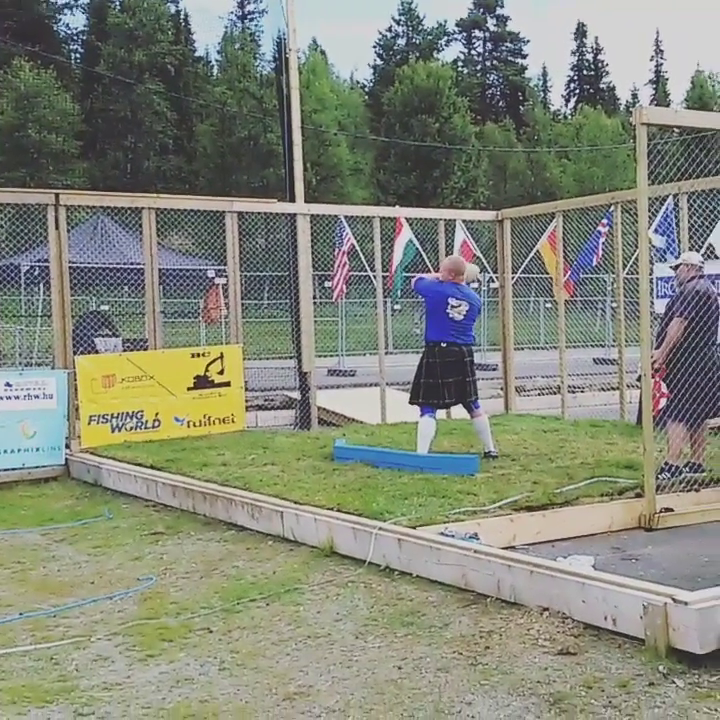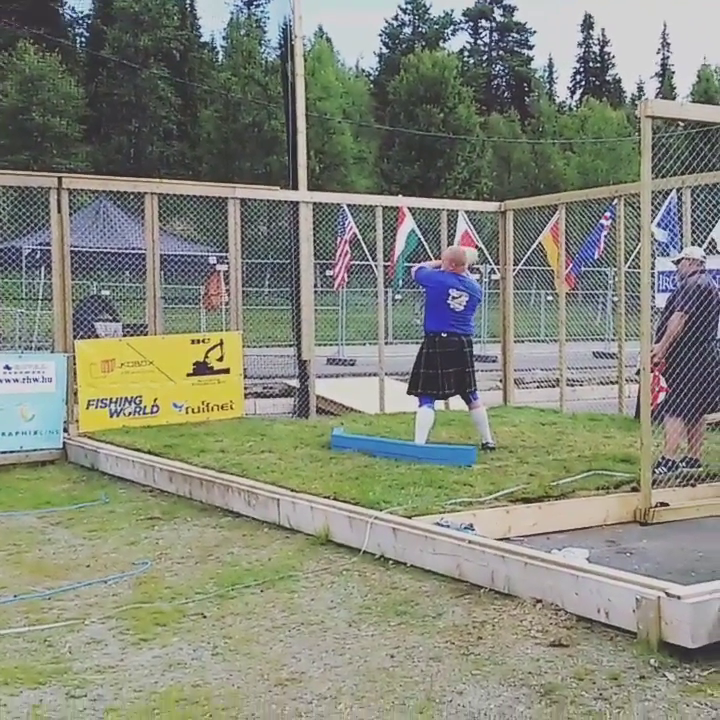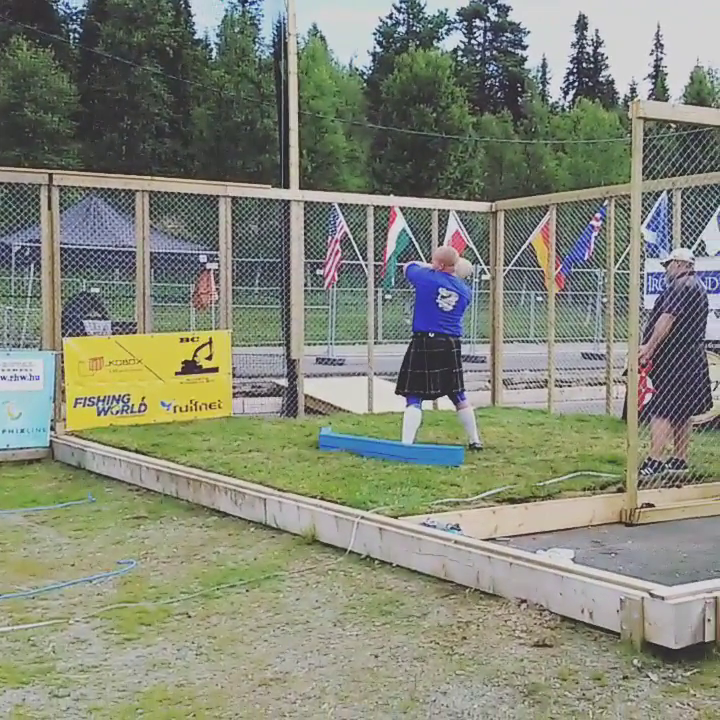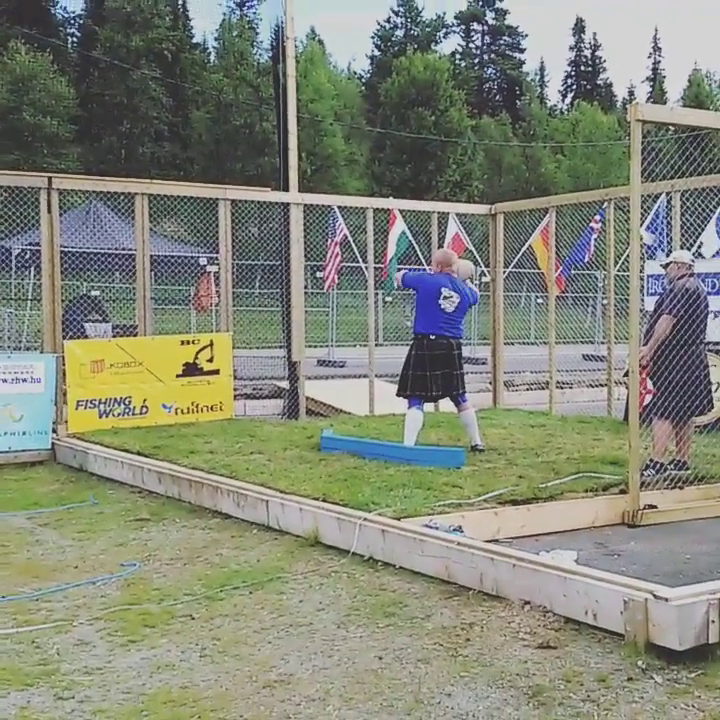
dt=0.3s
person 1, frame 1
left shoulder: (692, 290)
left elbow: (680, 322)
left wrist: (662, 351)
left hip: (687, 361)
left knee: (677, 413)
right knee: (697, 414)
left ankle: (672, 467)
right ankle: (697, 464)
person 1, frame 2
left shoulder: (693, 284)
left elbow: (680, 317)
left wrist: (662, 345)
left hip: (686, 356)
left knee: (675, 408)
right knee: (695, 409)
left ankle: (669, 461)
right ankle: (693, 459)
person 1, frame 3
left shoulder: (681, 286)
right shoulder: (698, 287)
left elbow: (668, 317)
left wrist: (649, 346)
left hip: (674, 357)
right hip: (691, 356)
left knee: (661, 409)
right knee: (682, 411)
left ankle: (655, 461)
right ankle: (679, 460)
person 1, frame 4
left shoulder: (680, 287)
right shoulder: (698, 288)
left elbow: (668, 319)
left wrist: (650, 347)
left hip: (674, 359)
right hip: (691, 359)
left knee: (663, 411)
right knee: (684, 412)
left ankle: (657, 463)
right ankle: (682, 461)
person 2, frame 1
left shoulder: (435, 289)
right shoulder: (474, 298)
left elbow: (416, 281)
left wrist: (437, 277)
right wrist: (463, 283)
left hip: (437, 354)
right hip: (463, 355)
left knee: (428, 408)
right knee: (472, 404)
left ankle: (421, 455)
right ankle: (490, 449)
person 2, frame 2
left shoulder: (436, 279)
right shoulder: (474, 288)
left elbow: (416, 269)
left wrist: (437, 264)
right wrist: (465, 271)
left hip: (436, 345)
right hip: (463, 346)
left knee: (427, 399)
right knee: (471, 396)
left ankle: (419, 445)
right ankle: (488, 441)
person 2, frame 3
left shoulder: (426, 278)
right shoulder: (463, 289)
left elbow: (408, 266)
left wrist: (430, 268)
right wrist: (456, 274)
left hip: (424, 344)
right hip: (451, 346)
left knee: (414, 398)
right knee: (459, 397)
left ankle: (406, 445)
right ankle: (475, 441)
person 2, frame 4
left shoulder: (426, 280)
right shoulder: (465, 290)
left elbow: (400, 276)
right elbow: (475, 295)
right wrist: (465, 279)
left hip: (425, 346)
right hip: (452, 348)
left knee: (416, 401)
right knee: (460, 398)
left ankle: (408, 447)
right ankle: (477, 443)
